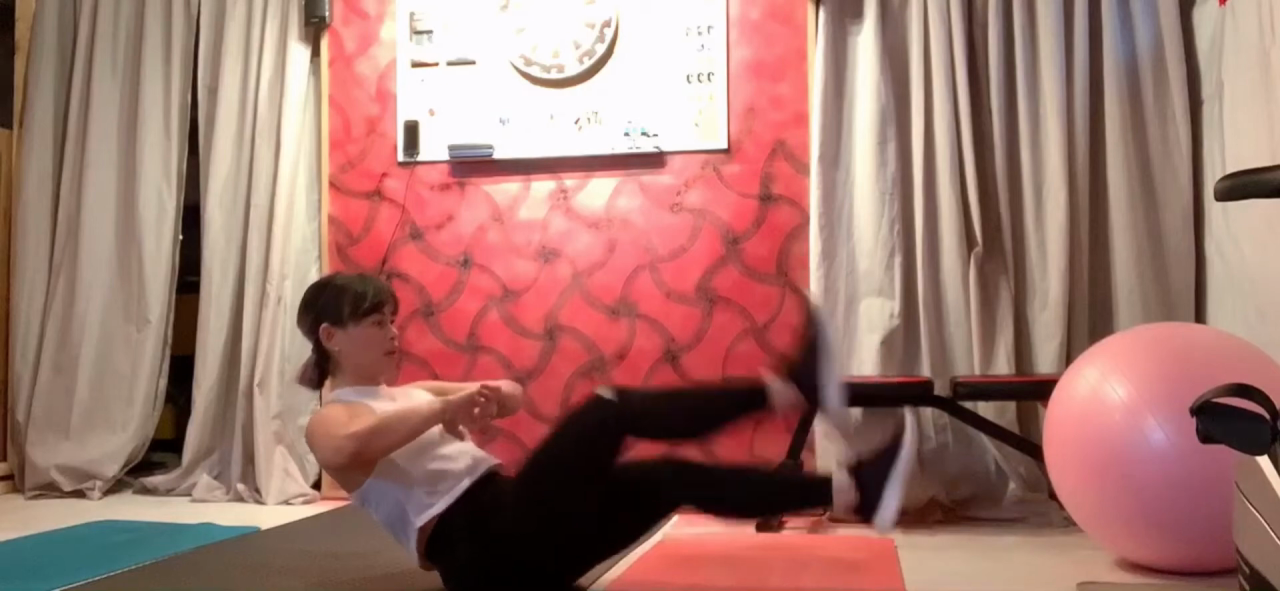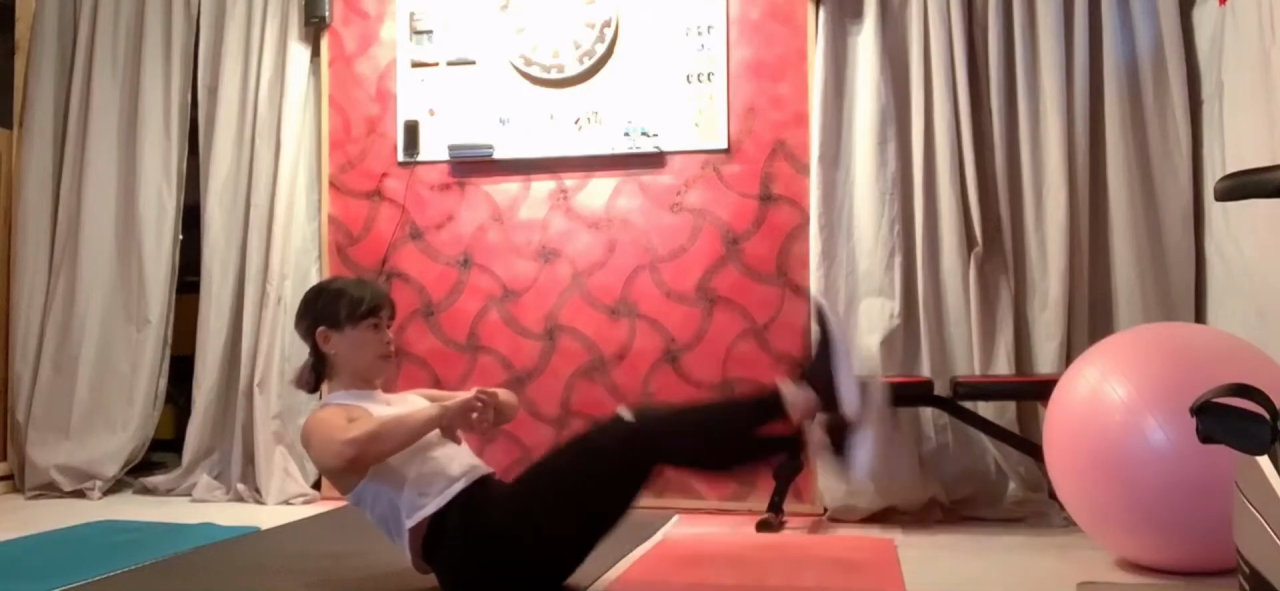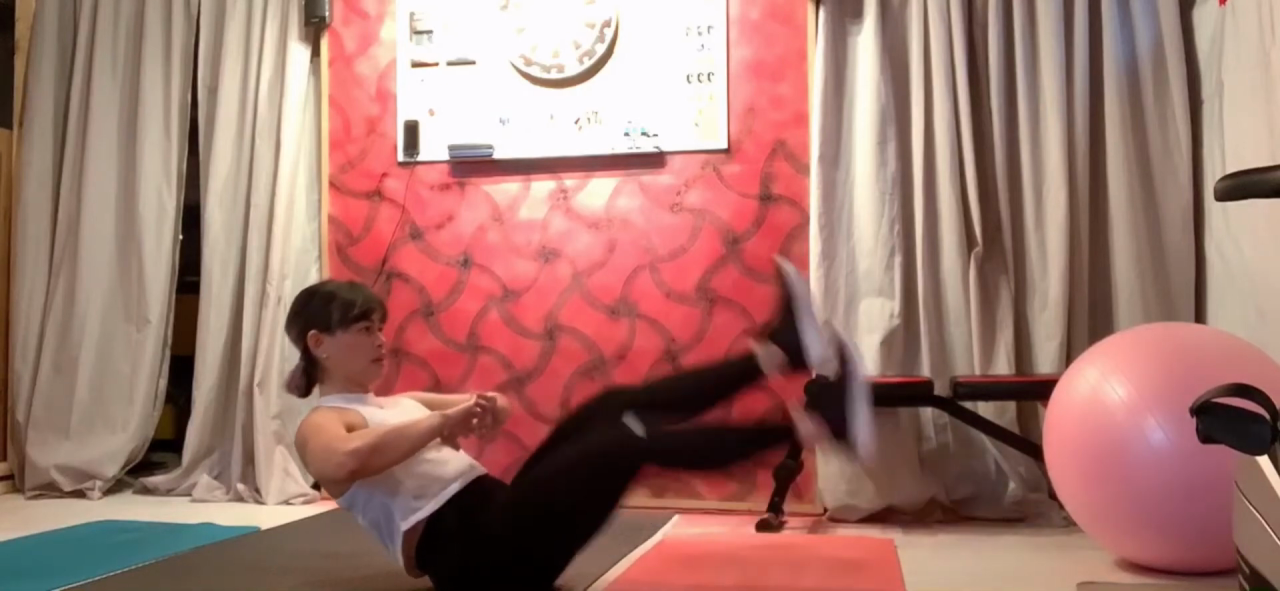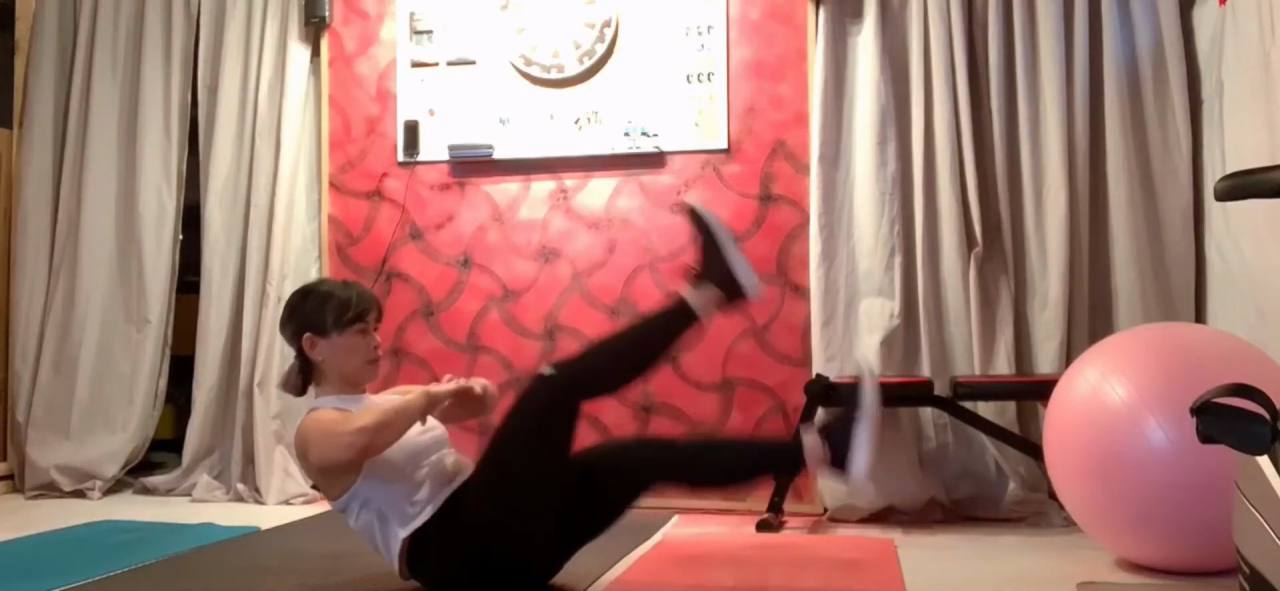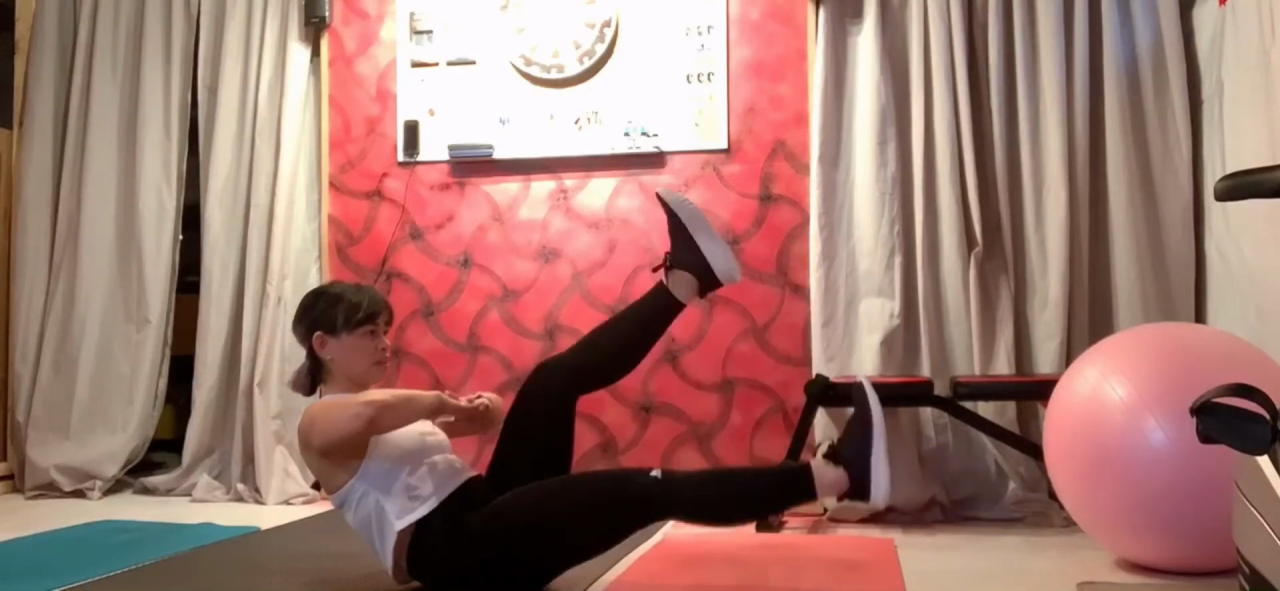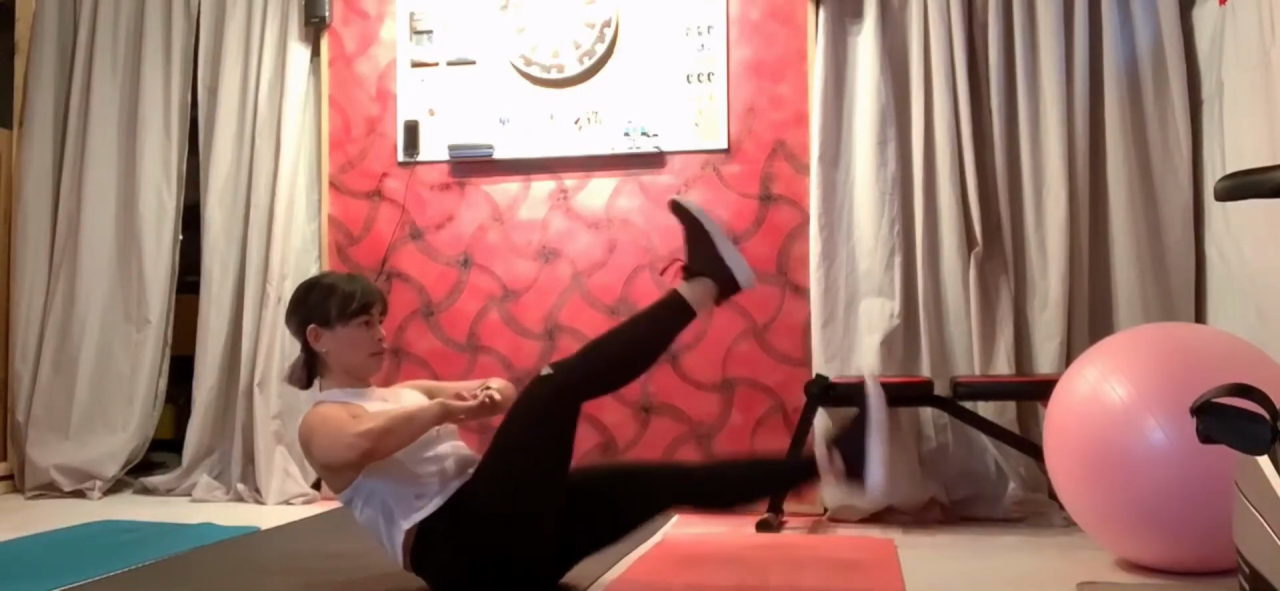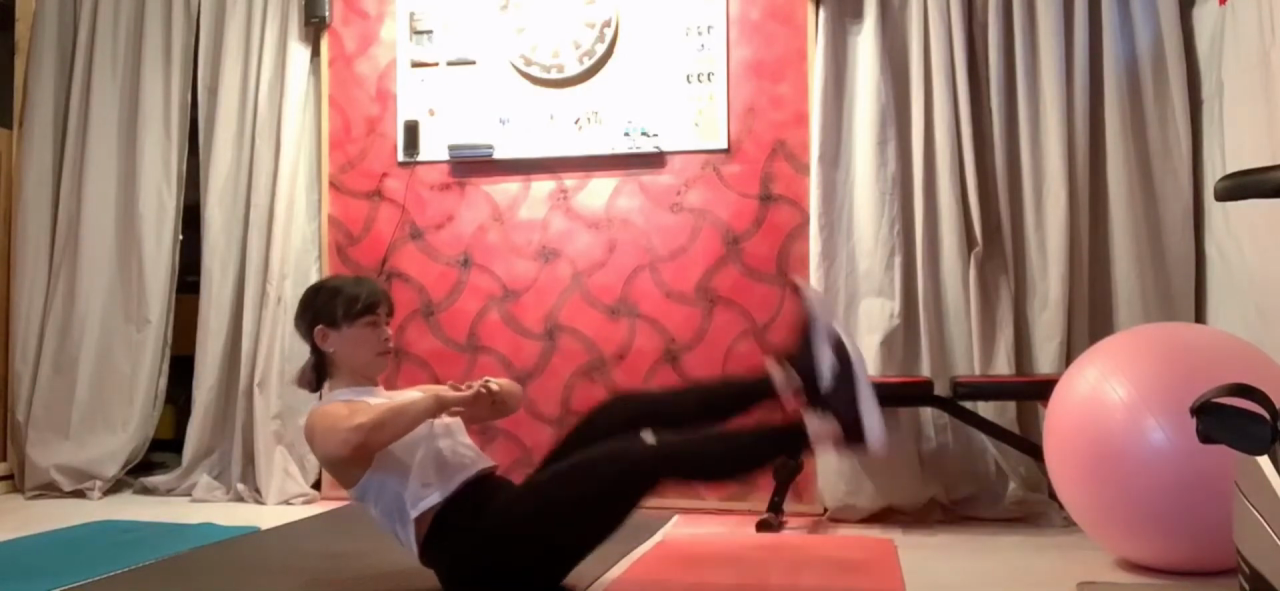
dt=0.7s
person 1, frame 1
left shoulder: (406, 395)
right shoulder: (330, 421)
left elbow: (512, 396)
right elbow: (348, 449)
left wrist: (487, 396)
right wrist: (446, 409)
left hip: (517, 524)
left knee: (673, 479)
right knee: (608, 409)
left ankle: (850, 492)
right ankle: (784, 390)
person 1, frame 2
left shoulder: (396, 403)
right shoulder: (325, 421)
left elbow: (508, 407)
right elbow: (344, 454)
left wrist: (483, 401)
right wrist: (440, 414)
left hip: (503, 526)
left knee: (641, 433)
right knee: (633, 434)
left ankle: (802, 401)
right ankle: (799, 401)
person 1, frame 3
left shoulder: (395, 405)
right shoulder: (321, 427)
left elbow: (493, 412)
right elbow: (347, 461)
left wrist: (478, 406)
right wrist: (441, 422)
left hip: (499, 522)
left knee: (615, 409)
right knee: (629, 437)
left ankle: (772, 355)
right ankle: (813, 423)
person 1, frame 4
left shoulder: (384, 404)
right shoulder: (318, 430)
left elbow: (483, 404)
right elbow: (357, 441)
left wrist: (463, 395)
right wrist: (428, 398)
left hip: (508, 537)
left knee: (646, 453)
right knee: (553, 386)
left ankle: (816, 450)
right ankle: (702, 296)
person 1, frame 5
left shoulder: (394, 406)
right shoulder: (321, 425)
left elbow: (492, 411)
right elbow: (365, 417)
left wrist: (474, 408)
right wrist: (440, 403)
left hip: (493, 516)
left knee: (554, 380)
right knee: (648, 489)
left ankle: (683, 281)
right ankle: (833, 475)
person 1, frame 6
left shoulder: (401, 393)
right shoulder: (323, 423)
left elbow: (506, 392)
right elbow: (357, 444)
left wrist: (485, 393)
right wrist: (443, 409)
left hip: (513, 536)
left knee: (666, 480)
right knee: (559, 382)
left ankle: (830, 464)
right ankle: (701, 288)
person 1, frame 7
left shoulder: (402, 401)
right shoulder: (328, 420)
left elbow: (512, 398)
right elbow: (352, 440)
left wrist: (487, 390)
right wrist: (434, 401)
left hip: (512, 523)
left knee: (623, 413)
right knee: (646, 454)
left ankle: (786, 379)
right ankle: (822, 425)
